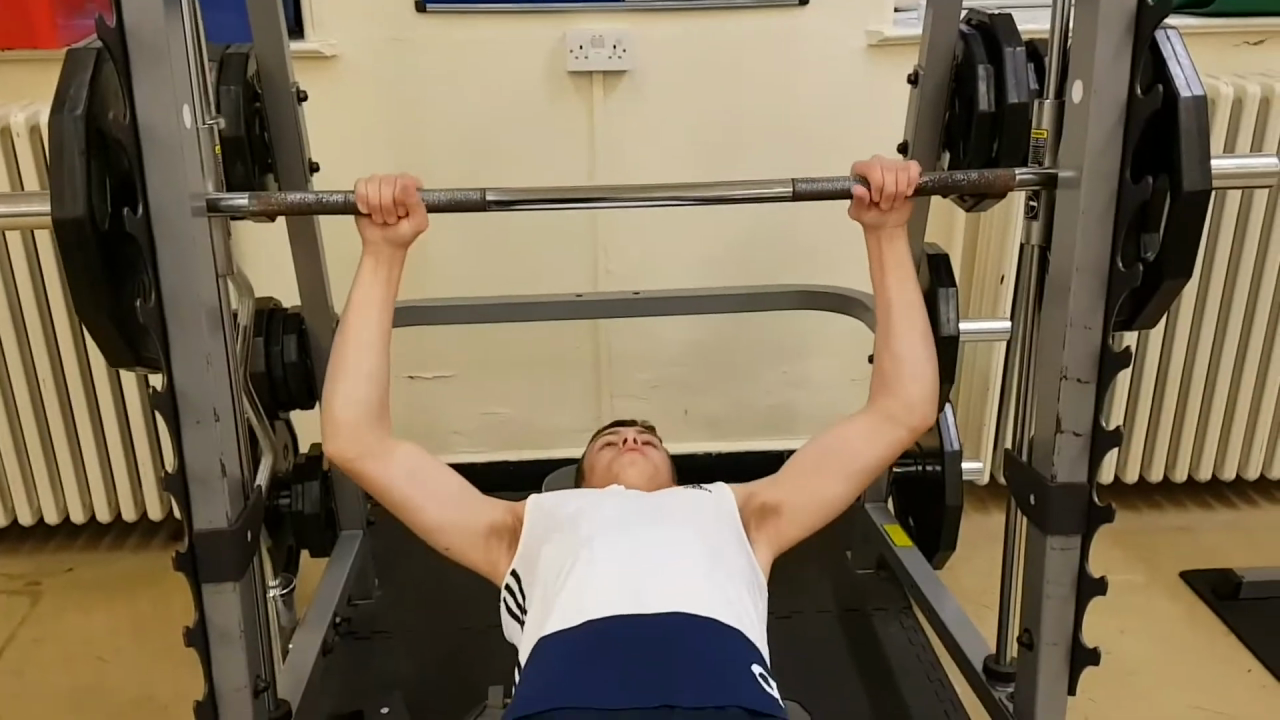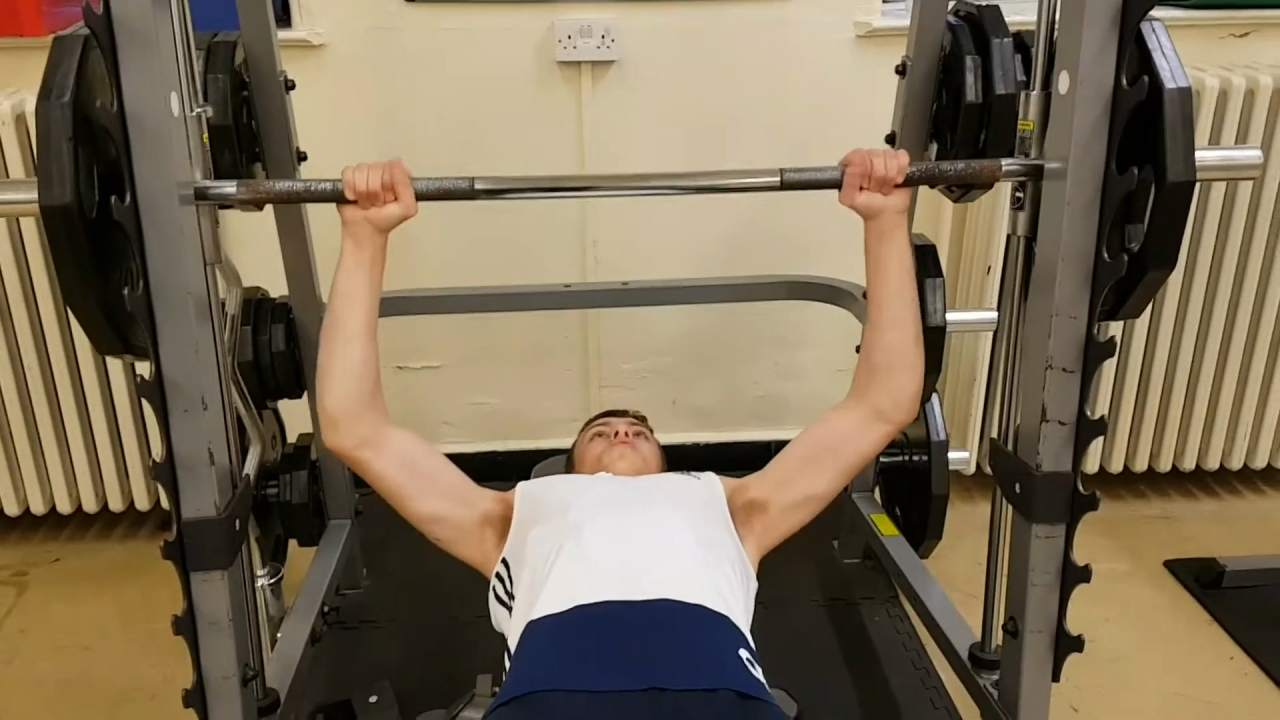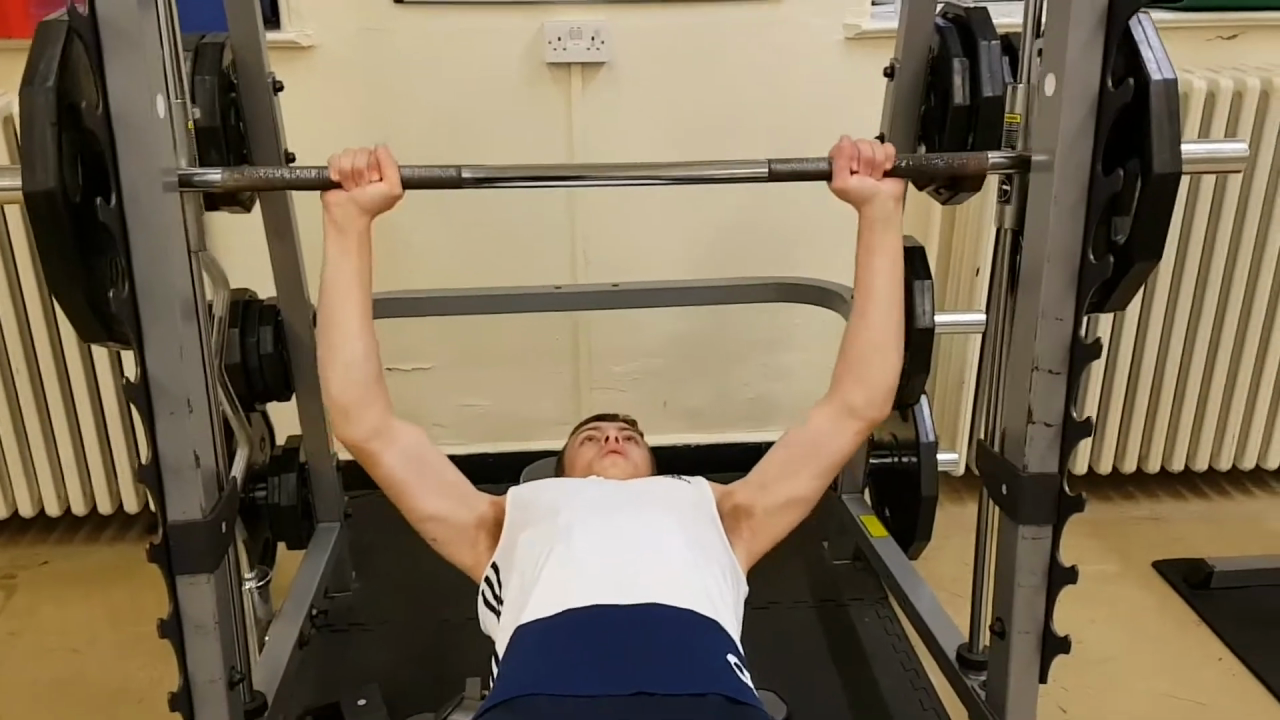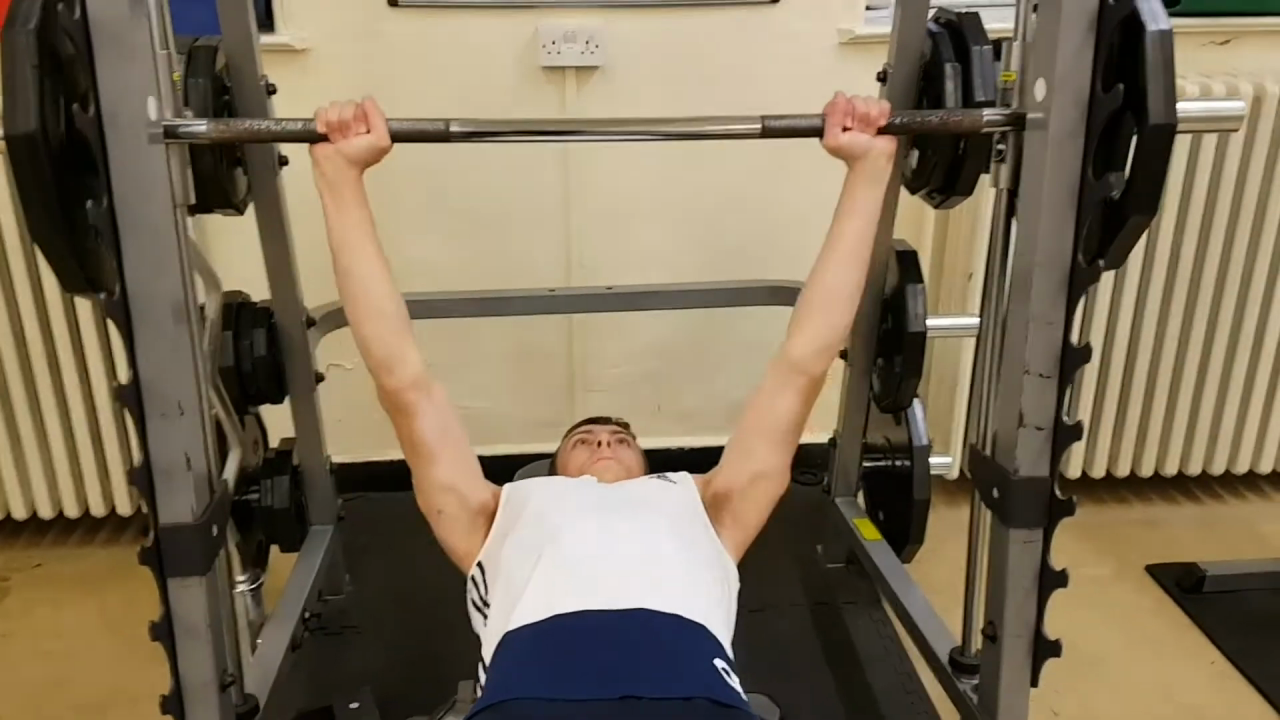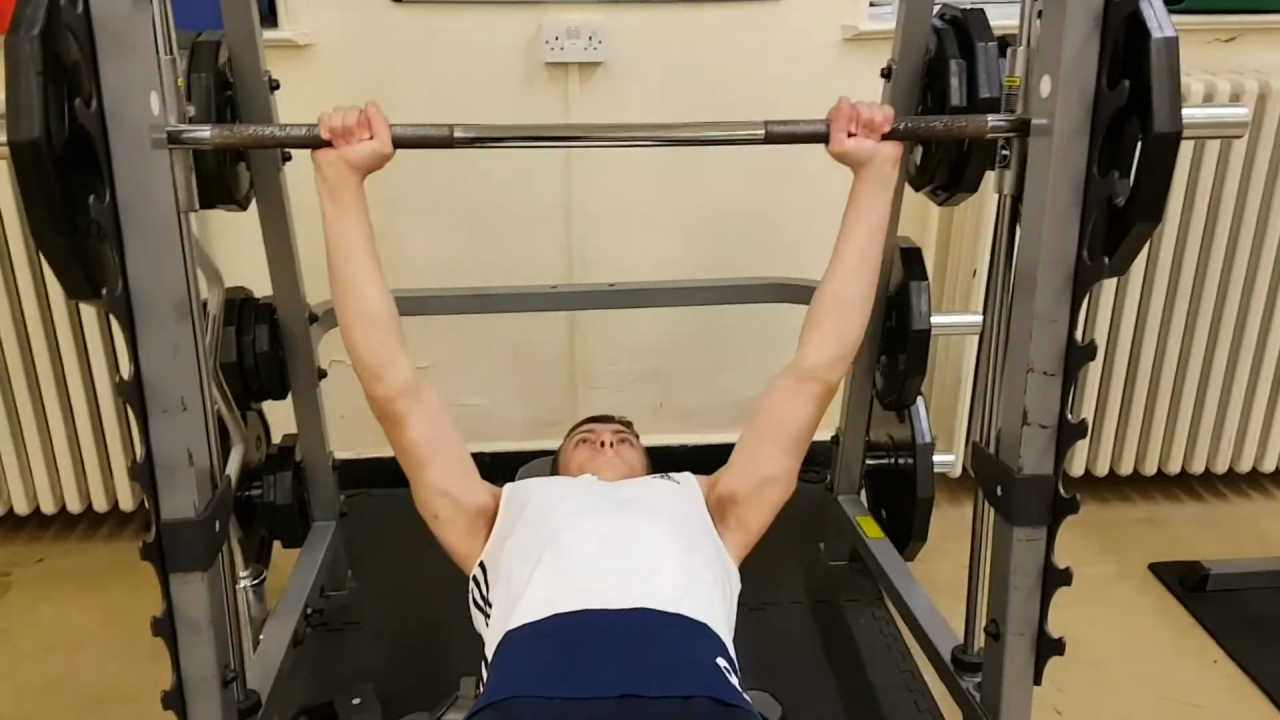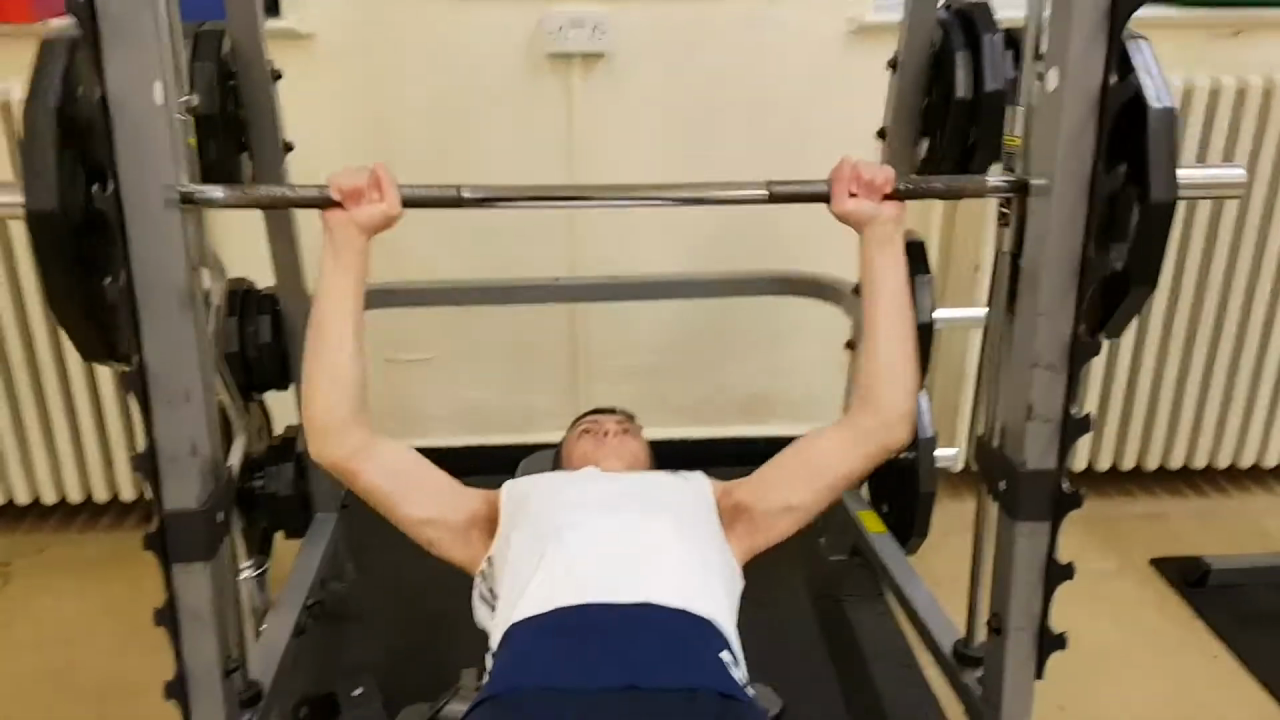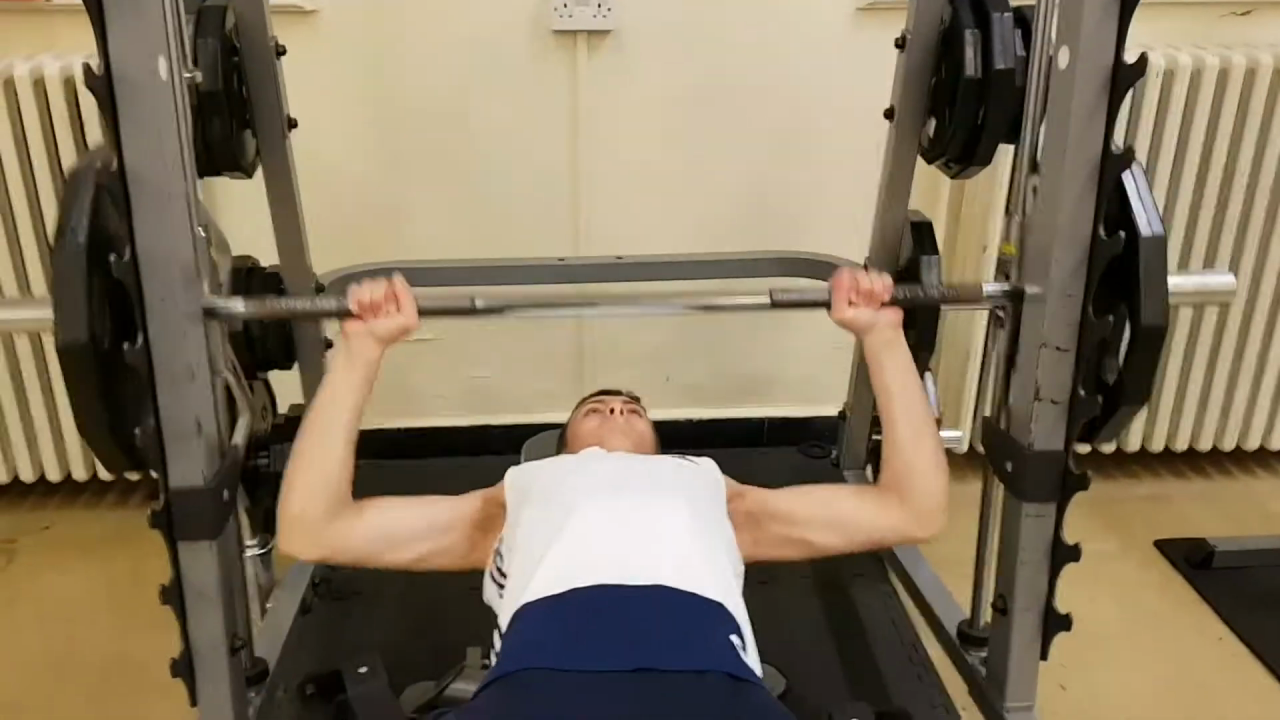
dt=0.3s
person 1, frame 1
left shoulder: (734, 512)
right shoulder: (528, 524)
left elbow: (903, 411)
right elbow: (355, 438)
left wrist: (886, 232)
right wrist: (384, 250)
person 1, frame 2
left shoulder: (721, 501)
right shoulder: (520, 512)
left elbow: (882, 406)
right elbow: (354, 428)
left wrist: (885, 219)
right wrist: (364, 235)
person 1, frame 3
left shoulder: (712, 509)
right shoulder: (510, 516)
left elbow: (859, 402)
right elbow: (362, 420)
left wrist: (878, 208)
right wrist: (349, 219)
person 1, frame 4
left shoulder: (700, 504)
right shoulder: (502, 514)
left elbow: (802, 363)
right elbow: (403, 376)
left wrist: (868, 166)
right wrist: (341, 172)
person 1, frame 5
left shoulder: (701, 504)
right shoulder: (505, 511)
left elbow: (816, 369)
right elbow: (391, 382)
left wrist: (874, 171)
right wrist: (342, 177)
person 1, frame 6
left shoulder: (707, 503)
right shoulder: (506, 512)
left elbow: (881, 423)
right elbow: (338, 439)
left wrist: (882, 234)
right wrist: (346, 240)
person 1, frame 7
left shoulder: (712, 488)
right shoulder: (515, 498)
left elbow: (916, 509)
right elbow: (310, 527)
left wrist: (880, 334)
right wrist: (361, 348)
